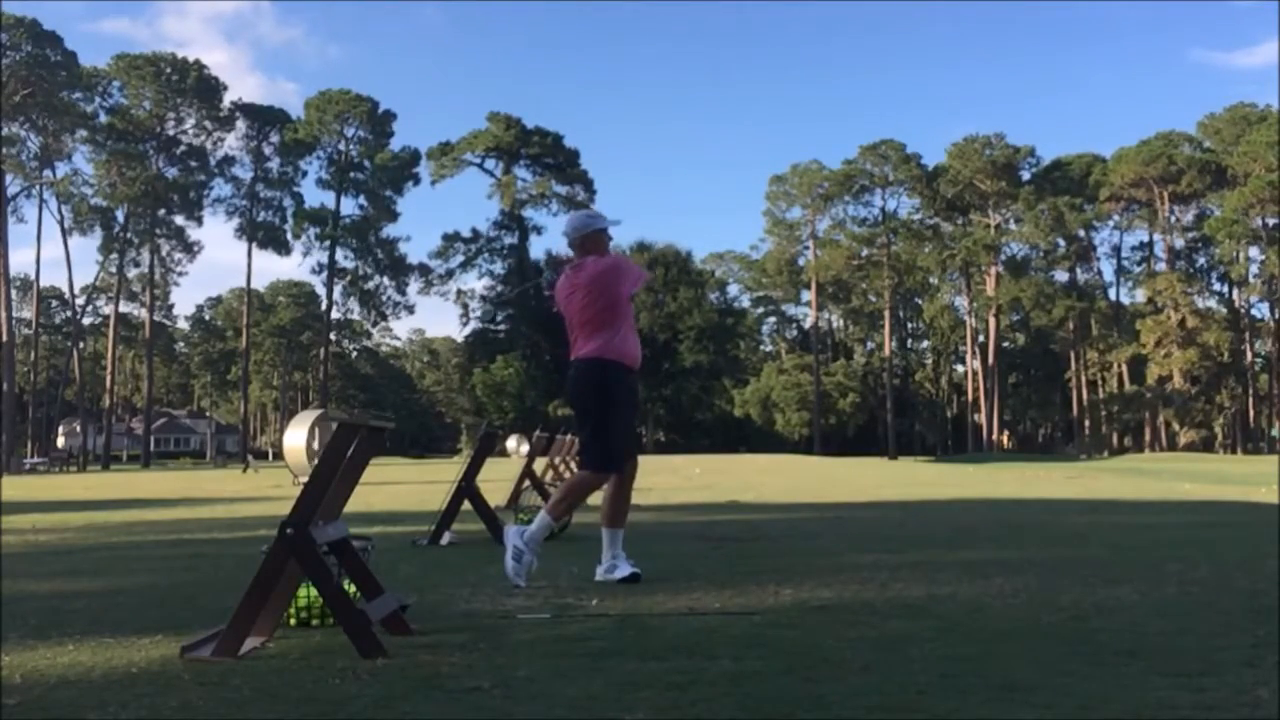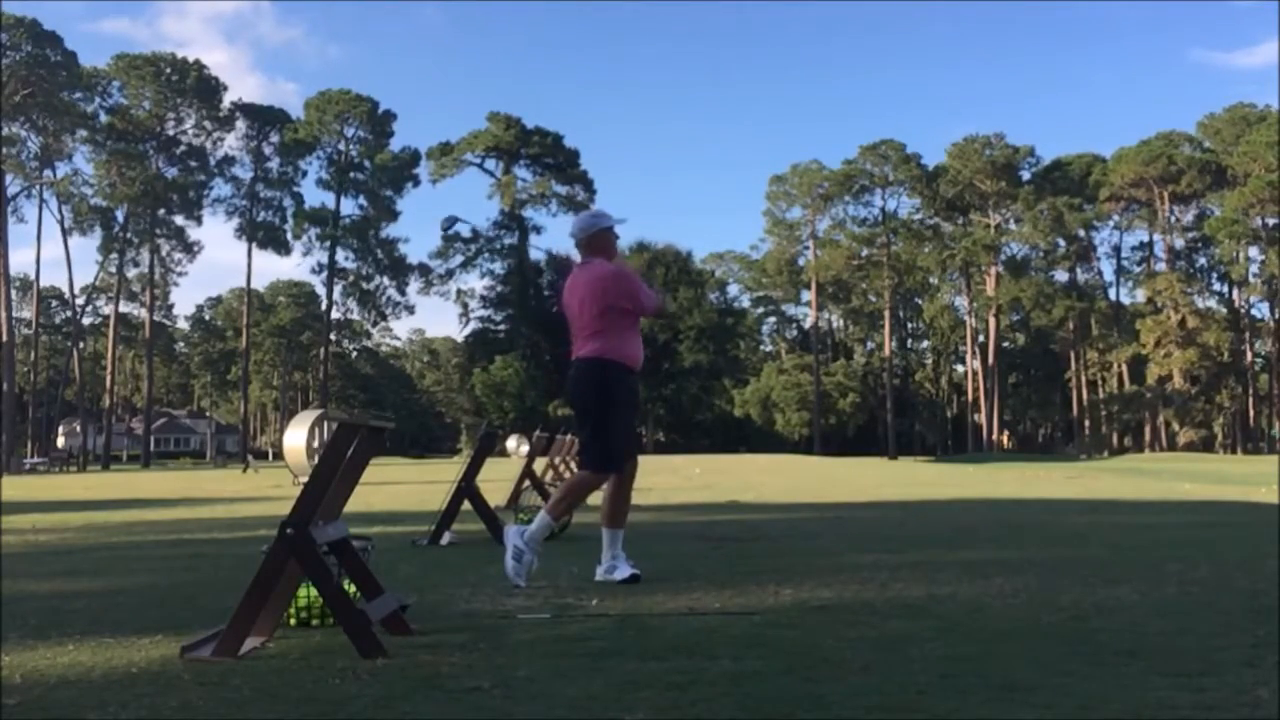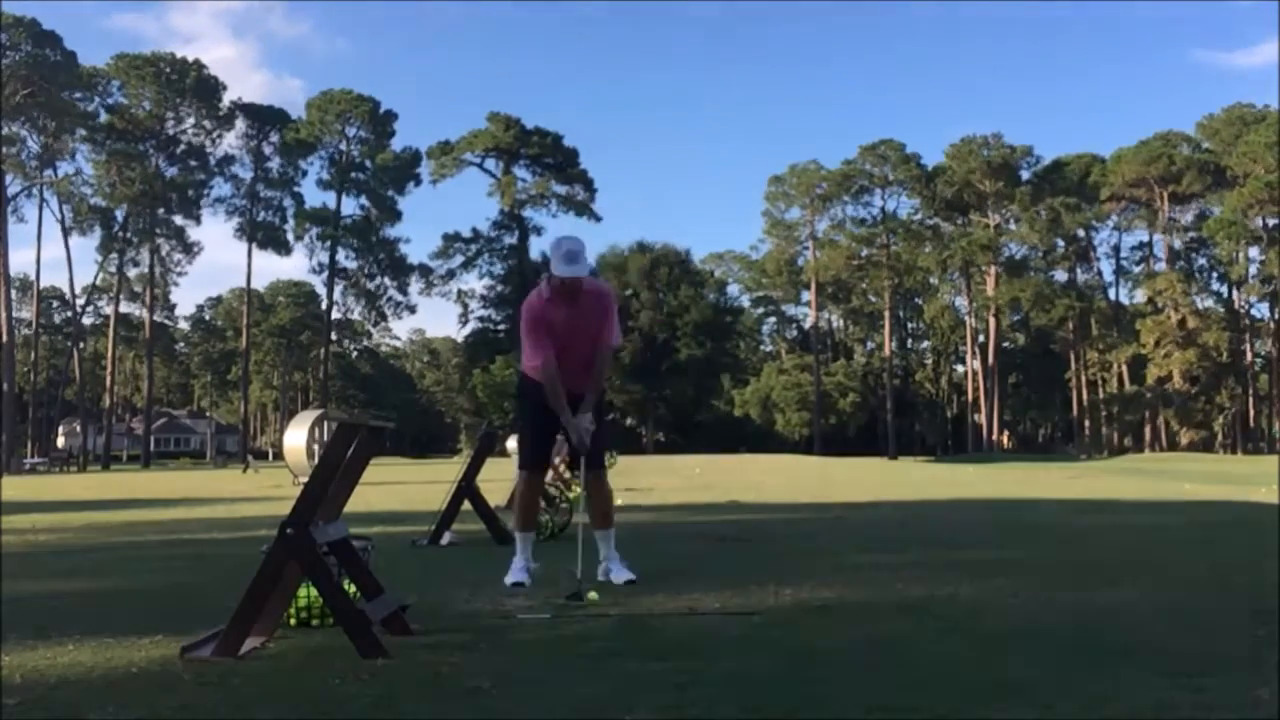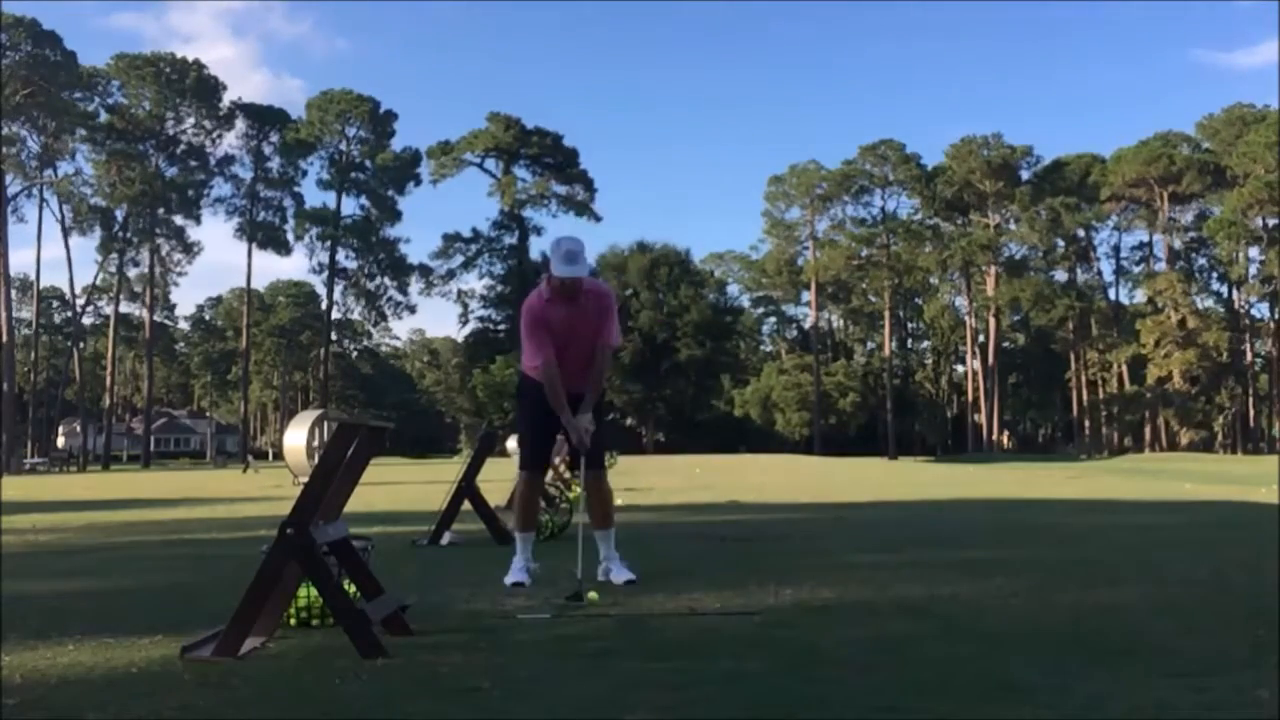
dt=0.2s
person 1, frame 1
left shoulder: (566, 283)
right shoulder: (613, 267)
right elbow: (643, 275)
left hip: (594, 375)
right hip: (604, 377)
left knee: (624, 467)
right knee: (597, 469)
left ankle: (611, 559)
right ankle: (528, 537)
person 1, frame 2
left shoulder: (575, 281)
right shoulder: (614, 274)
right elbow: (657, 308)
right wrist: (640, 293)
left hip: (593, 375)
right hip: (604, 377)
left knee: (624, 467)
right knee: (597, 469)
left ankle: (611, 559)
right ankle: (528, 537)
person 1, frame 3
left shoulder: (601, 295)
right shoulder: (535, 305)
left elbow: (604, 354)
right elbow: (546, 367)
left wrist: (587, 411)
right wrist: (567, 418)
left hip: (585, 392)
right hip: (540, 391)
left knee: (596, 475)
right knee: (531, 474)
left ankle: (609, 560)
right ankle: (522, 559)
person 1, frame 4
left shoulder: (602, 297)
right shoulder: (534, 306)
left elbow: (602, 356)
right elbow: (546, 368)
left wrist: (586, 411)
right wrist: (567, 419)
left hip: (585, 391)
right hip: (539, 391)
left knee: (595, 474)
right knee: (531, 474)
left ankle: (609, 560)
right ankle: (522, 559)
